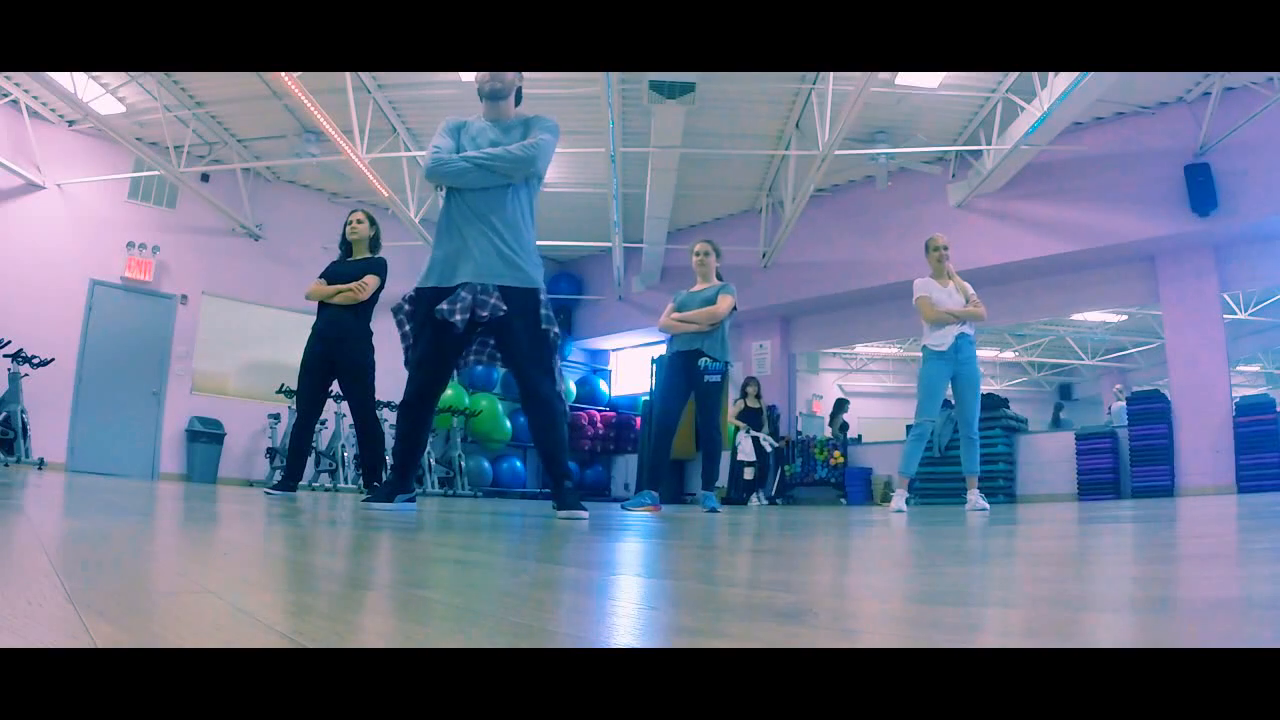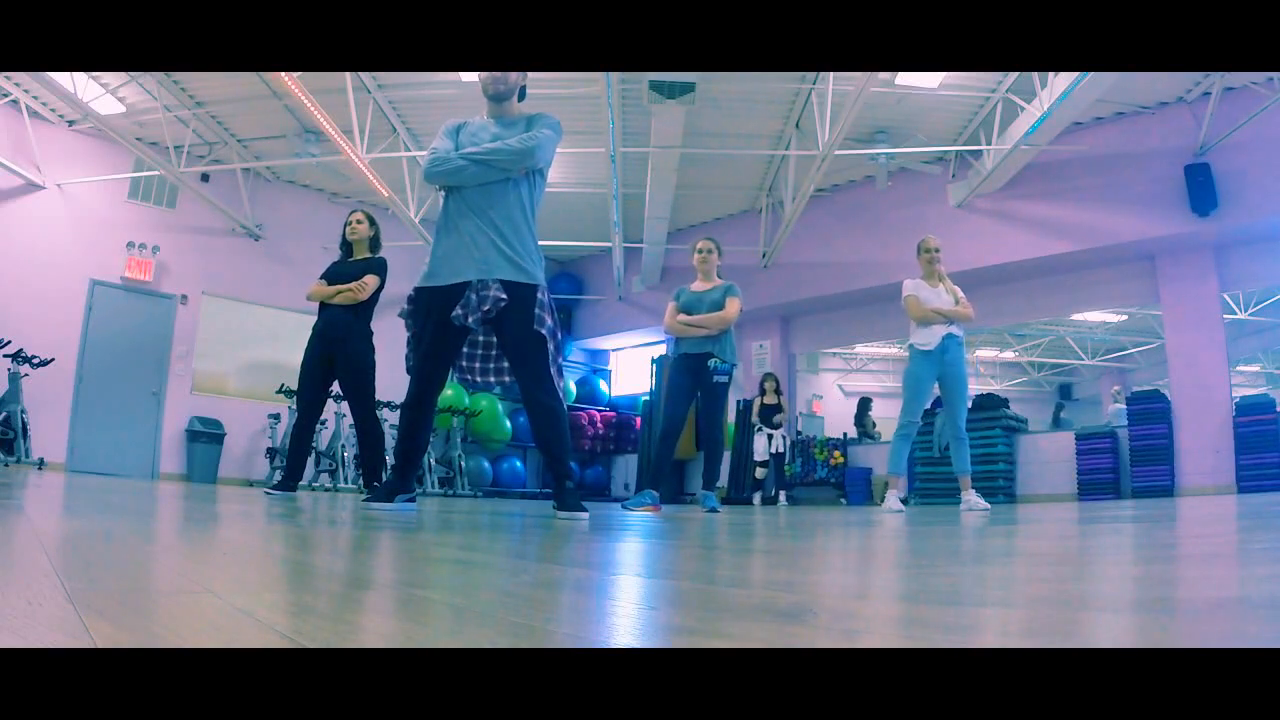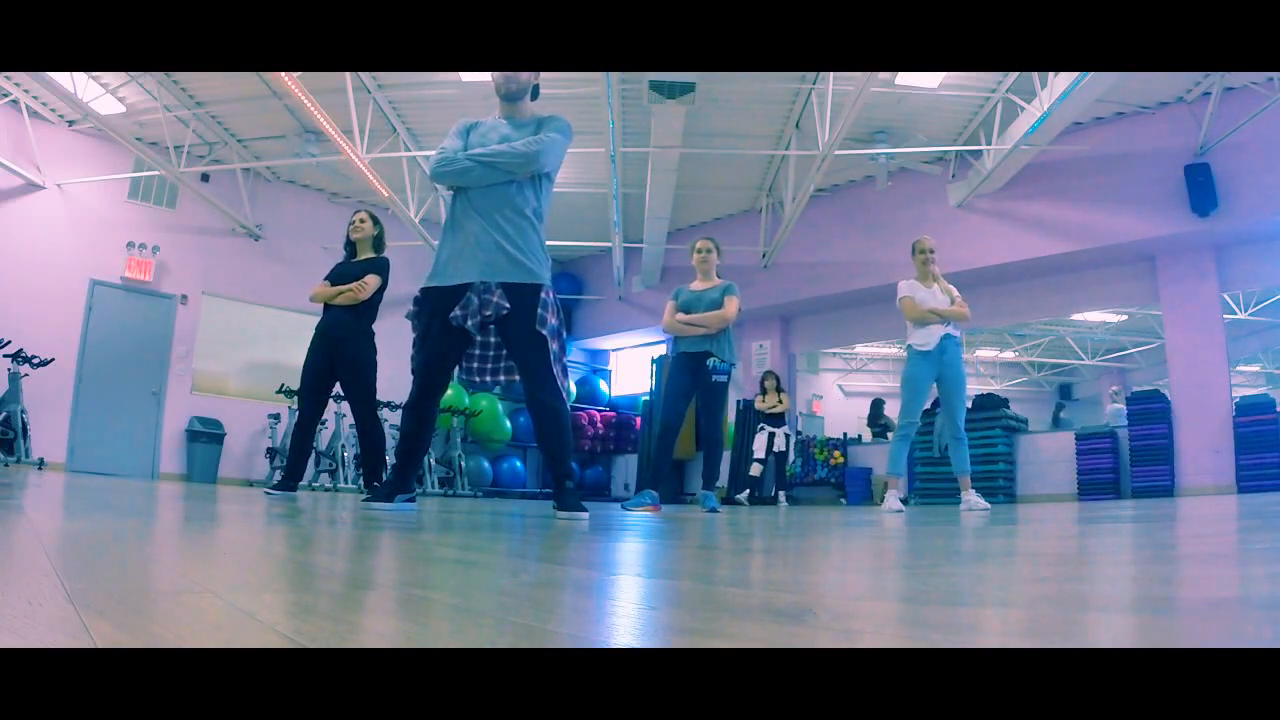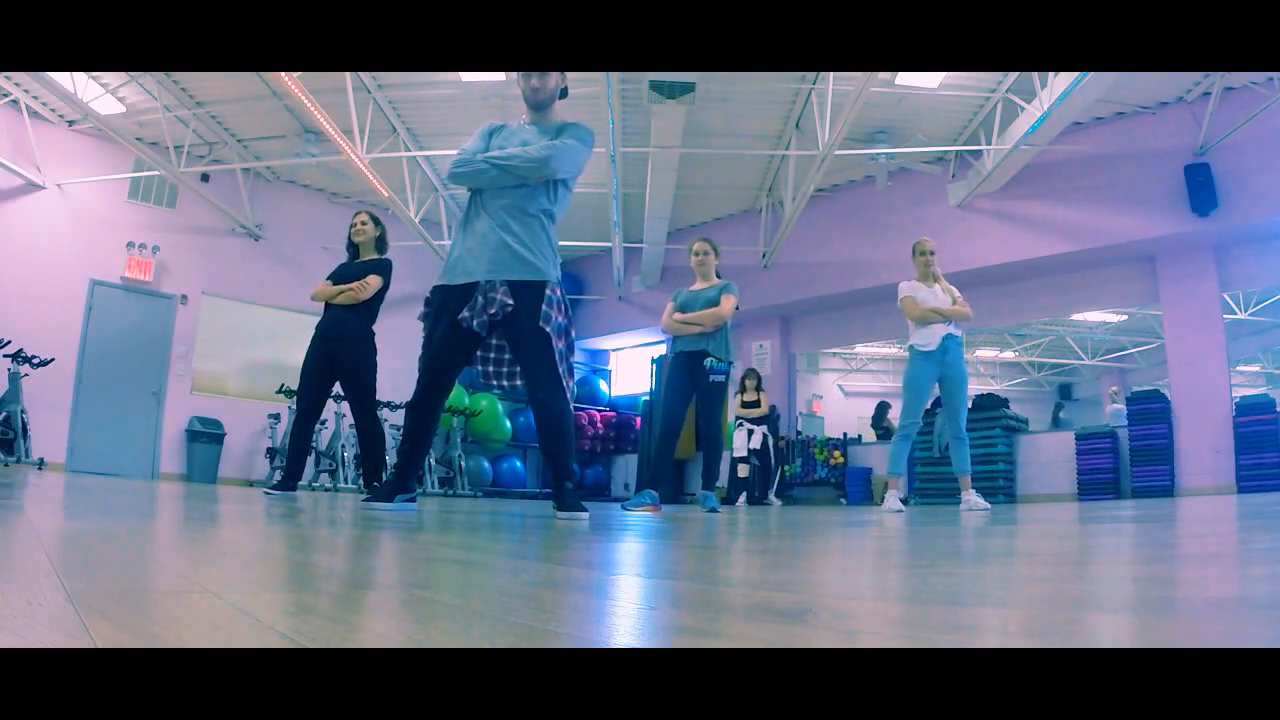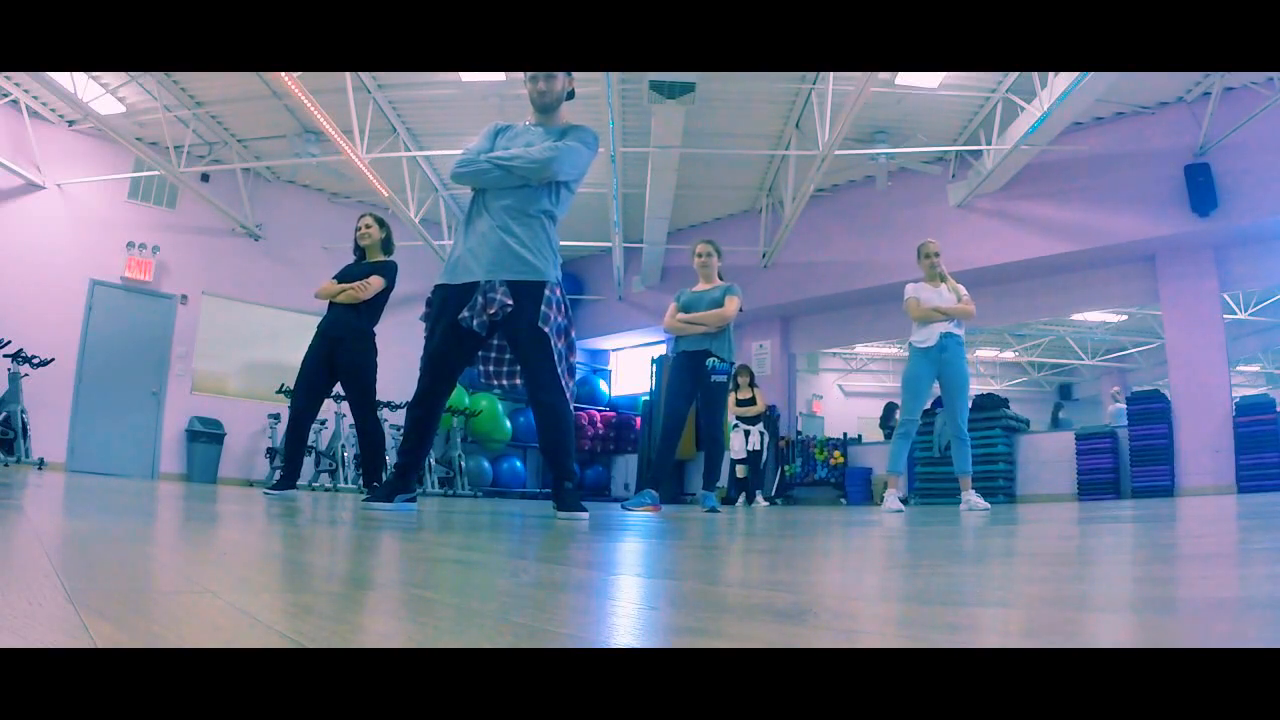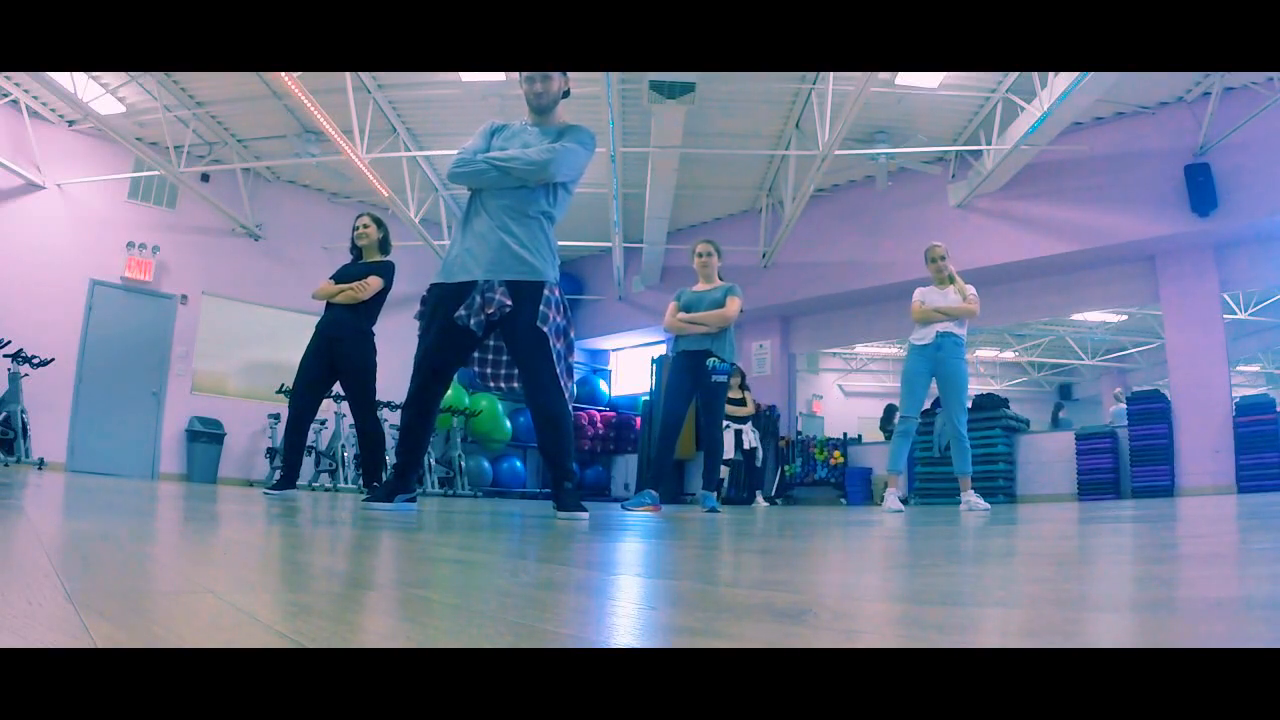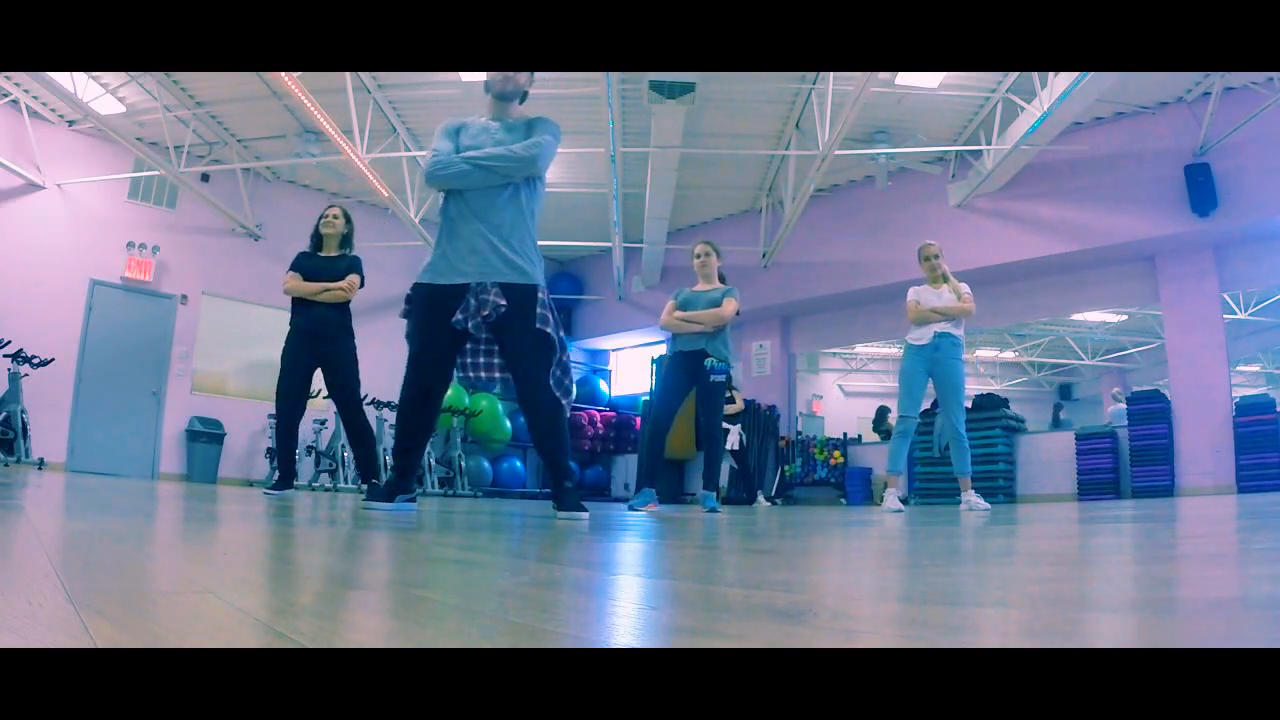
dt=0.5s
person 1, frame 1
left shoulder: (539, 127)
right shoulder: (454, 127)
left elbow: (530, 161)
right elbow: (436, 168)
left wrist: (467, 161)
right wrist: (506, 171)
left hip: (516, 280)
right hip: (447, 278)
left knee: (540, 389)
right knee: (421, 387)
left ankle: (563, 490)
right ankle: (400, 483)
person 1, frame 2
left shoulder: (543, 125)
right shoulder: (455, 129)
left elbow: (530, 152)
right elbow: (433, 169)
left wrist: (465, 161)
right wrist: (505, 164)
left hip: (516, 274)
right hip: (447, 274)
left knee: (540, 387)
right knee: (422, 385)
left ankle: (564, 488)
right ankle: (401, 483)
person 1, frame 3
left shoulder: (554, 127)
right shoulder: (467, 128)
left elbow: (535, 156)
right elbow: (440, 169)
left wrist: (474, 160)
right wrist: (509, 167)
left hip: (522, 274)
right hip: (453, 273)
left knee: (544, 387)
right knee: (426, 384)
left ankle: (564, 488)
right ankle: (401, 483)
person 1, frame 4
left shoulder: (576, 136)
right shoulder: (493, 131)
left elbow: (547, 161)
right elbow: (458, 170)
left wrist: (490, 163)
right wrist: (523, 169)
left hip: (529, 275)
right hip: (463, 272)
left knee: (547, 387)
right knee: (430, 383)
left ankle: (564, 489)
right ankle: (402, 483)
person 1, frame 5
left shoulder: (580, 138)
right shoulder: (499, 131)
left elbow: (549, 164)
right elbow: (461, 170)
left wrist: (495, 162)
right wrist: (524, 170)
left hip: (530, 276)
right hip: (464, 273)
left knee: (546, 388)
right knee: (431, 383)
left ankle: (565, 490)
right ankle: (402, 482)
person 1, frame 6
left shoulder: (578, 138)
right shoulder: (495, 130)
left elbow: (547, 166)
right elbow: (458, 169)
left wrist: (491, 164)
right wrist: (520, 171)
left hip: (528, 276)
right hip: (460, 272)
left knee: (543, 387)
right knee: (425, 381)
left ankle: (564, 489)
right ankle: (402, 482)
person 1, frame 7
left shoulder: (541, 129)
right shoulder: (453, 129)
left elbow: (531, 159)
right elbow: (436, 172)
left wrist: (465, 163)
right wrist: (502, 167)
left hip: (515, 275)
right hip: (446, 274)
left knee: (537, 386)
right knee: (422, 382)
left ankle: (564, 488)
right ankle: (402, 482)
person 2, frame 1
left shoulder: (377, 264)
right shoulder: (335, 265)
left elbow: (361, 294)
right elbow: (310, 293)
left wrist: (327, 295)
right wrist: (343, 288)
left hip: (354, 341)
right hip: (320, 339)
left knee: (363, 412)
right knee: (305, 410)
left ankle: (374, 484)
right ankle: (290, 479)
person 2, frame 2
left shoulder: (377, 263)
right shoulder: (336, 266)
left elbow: (361, 294)
right elbow: (311, 294)
left wrist: (328, 295)
right wrist: (343, 288)
left hip: (355, 340)
right hip: (321, 338)
left knee: (364, 412)
right knee: (306, 409)
left ankle: (374, 483)
right ankle: (290, 479)
person 2, frame 3
left shoulder: (380, 263)
right shoulder: (340, 266)
left elbow: (362, 294)
right elbow: (314, 295)
left wrist: (330, 296)
right wrist: (345, 288)
left hip: (356, 341)
right hip: (324, 339)
left knee: (364, 412)
right knee: (307, 409)
left ankle: (375, 484)
right ankle: (290, 479)
person 2, frame 4
left shoulder: (382, 264)
right shoulder: (343, 267)
left elbow: (363, 295)
right elbow: (316, 294)
left wrist: (331, 296)
right wrist: (346, 288)
left hip: (356, 341)
right hip: (323, 338)
left knee: (364, 413)
right knee: (305, 408)
left ankle: (375, 484)
right ankle: (290, 479)
person 2, frame 5
left shoulder: (387, 267)
right shoulder: (350, 267)
left elbow: (363, 295)
right elbow: (320, 292)
left wrist: (334, 295)
right wrist: (347, 287)
left hip: (357, 342)
right hip: (325, 338)
left knee: (364, 412)
right knee: (301, 406)
left ankle: (374, 484)
right ankle: (288, 477)
person 2, frame 6
left shoulder: (385, 267)
right shoulder: (347, 268)
left elbow: (362, 294)
right elbow: (317, 293)
left wrist: (332, 296)
right wrist: (346, 287)
left hip: (356, 342)
right hip: (323, 338)
left knee: (364, 413)
right knee: (299, 405)
left ankle: (374, 484)
right ankle: (288, 477)
person 2, frame 7
left shoulder: (351, 261)
right shoulder: (303, 258)
left elbow: (347, 294)
right elbow: (289, 287)
left wrist: (308, 293)
right wrist: (330, 285)
left hip: (337, 339)
right hip: (300, 337)
left knee: (351, 408)
right knee: (287, 406)
left ankle: (371, 480)
right ankle: (285, 477)
person 3, frame 1
left shoulder: (963, 285)
right shoulder: (922, 284)
left elbow: (981, 314)
right elbow: (930, 316)
left wrist: (949, 311)
right wrist: (964, 313)
left hip: (966, 353)
right hip: (936, 354)
left knee: (970, 426)
right knee: (924, 423)
left ankle: (973, 493)
right ankle: (901, 492)
person 3, frame 2
left shoulder: (953, 289)
right shoulder: (911, 285)
left elbow: (969, 315)
right elbow: (917, 314)
left wrist: (936, 310)
right wrist: (952, 314)
left hip: (954, 353)
right hip: (923, 352)
left knee: (958, 425)
right knee: (909, 423)
left ankle: (968, 493)
right ankle: (892, 493)
person 3, frame 3
left shoulder: (948, 288)
right shoulder: (906, 286)
left elbow: (965, 314)
right elbow: (912, 314)
left wrist: (933, 310)
right wrist: (948, 314)
left hip: (951, 353)
right hip: (921, 353)
left knee: (957, 425)
right knee: (907, 423)
left ankle: (967, 494)
right ankle: (892, 494)
person 3, frame 4
left shoulder: (948, 288)
right shoulder: (907, 287)
left elbow: (967, 313)
right elbow: (915, 314)
left wrist: (936, 309)
right wrist: (950, 314)
left hip: (953, 352)
right hip: (923, 353)
left knee: (958, 426)
right knee: (909, 424)
left ankle: (967, 493)
right ankle: (892, 493)
person 3, frame 5
left shoulder: (956, 287)
right shoulder: (913, 288)
left elbow: (971, 312)
right elbow: (917, 314)
left wrist: (937, 308)
right wrist: (952, 313)
left hip: (954, 352)
right hip: (923, 351)
left knee: (959, 425)
right knee: (908, 421)
left ankle: (967, 494)
right ankle: (892, 493)
person 3, frame 6
left shoulder: (965, 289)
right shoulder: (921, 292)
left elbow: (973, 311)
right elbow: (917, 316)
left wrist: (937, 309)
right wrist: (954, 314)
left hip: (953, 351)
right hip: (920, 350)
left knee: (958, 425)
right knee: (907, 421)
left ankle: (967, 494)
right ankle: (892, 492)
person 3, frame 7
left shoulder: (959, 287)
right shoulder: (915, 291)
left elbow: (969, 309)
right elbow: (913, 316)
left wrist: (931, 309)
right wrist: (949, 313)
left hip: (950, 352)
right hip: (917, 350)
left knee: (955, 424)
right knee: (906, 421)
left ankle: (967, 493)
right ankle: (892, 492)
person 4, frame 1
left shoulder: (725, 289)
right shoulder: (681, 295)
left elbow: (718, 313)
right elbow: (663, 324)
left wrist: (681, 316)
right wrist: (695, 325)
left hip: (709, 359)
right hip: (677, 359)
left knee: (708, 426)
right knee: (662, 423)
left ankle: (708, 492)
right ankle: (650, 492)
person 4, frame 2
left shoulder: (729, 289)
right shoulder: (681, 292)
left elbow: (729, 318)
right elbow: (669, 326)
left wrist: (688, 319)
right wrist: (706, 329)
left hip: (716, 360)
right hip: (683, 361)
left knee: (712, 427)
right knee: (670, 424)
left ankle: (708, 492)
right ankle: (650, 491)
person 4, frame 3
left shoulder: (728, 288)
right shoulder: (680, 291)
left elbow: (727, 317)
right elbow: (667, 325)
left wrist: (686, 318)
right wrist: (704, 328)
left hip: (715, 359)
right hip: (682, 360)
left knee: (711, 427)
right knee: (668, 423)
left ankle: (708, 492)
right ankle: (650, 491)
person 4, frame 4
left shoulder: (726, 287)
right shoulder: (680, 293)
left elbow: (723, 314)
right elbow: (665, 325)
left wrist: (683, 317)
right wrist: (700, 326)
left hip: (713, 359)
right hip: (680, 359)
left knee: (710, 427)
right knee: (668, 425)
left ankle: (708, 492)
right ankle: (650, 491)
person 4, frame 5
left shoulder: (729, 289)
right shoulder: (683, 294)
left elbow: (727, 315)
right elbow: (668, 325)
left wrist: (687, 318)
right wrist: (703, 327)
left hip: (715, 358)
right hip: (683, 360)
left knee: (712, 427)
right knee: (670, 424)
left ankle: (708, 492)
right ankle: (650, 491)
person 4, frame 6
left shoulder: (730, 290)
right shoulder: (682, 293)
left elbow: (728, 316)
right elbow: (668, 324)
left wrist: (687, 317)
right wrist: (705, 327)
left hip: (715, 359)
right hip: (683, 359)
left knee: (712, 427)
right knee: (668, 423)
left ankle: (708, 493)
right ankle: (650, 491)
person 4, frame 7
left shoulder: (728, 291)
right shoulder: (680, 293)
left elbow: (724, 316)
right elbow: (665, 322)
left wrist: (684, 316)
right wrist: (701, 325)
left hip: (712, 359)
right hip: (680, 358)
left knee: (711, 427)
right knee: (658, 420)
left ankle: (709, 493)
right ankle: (647, 490)
